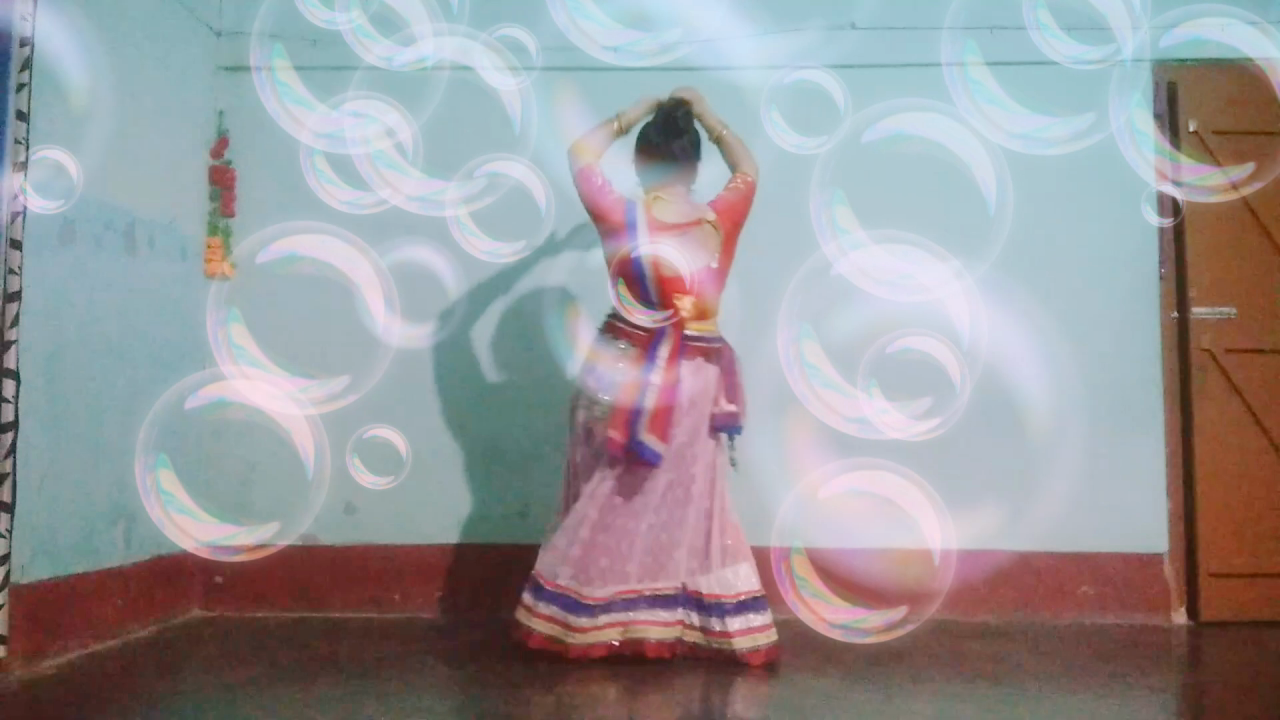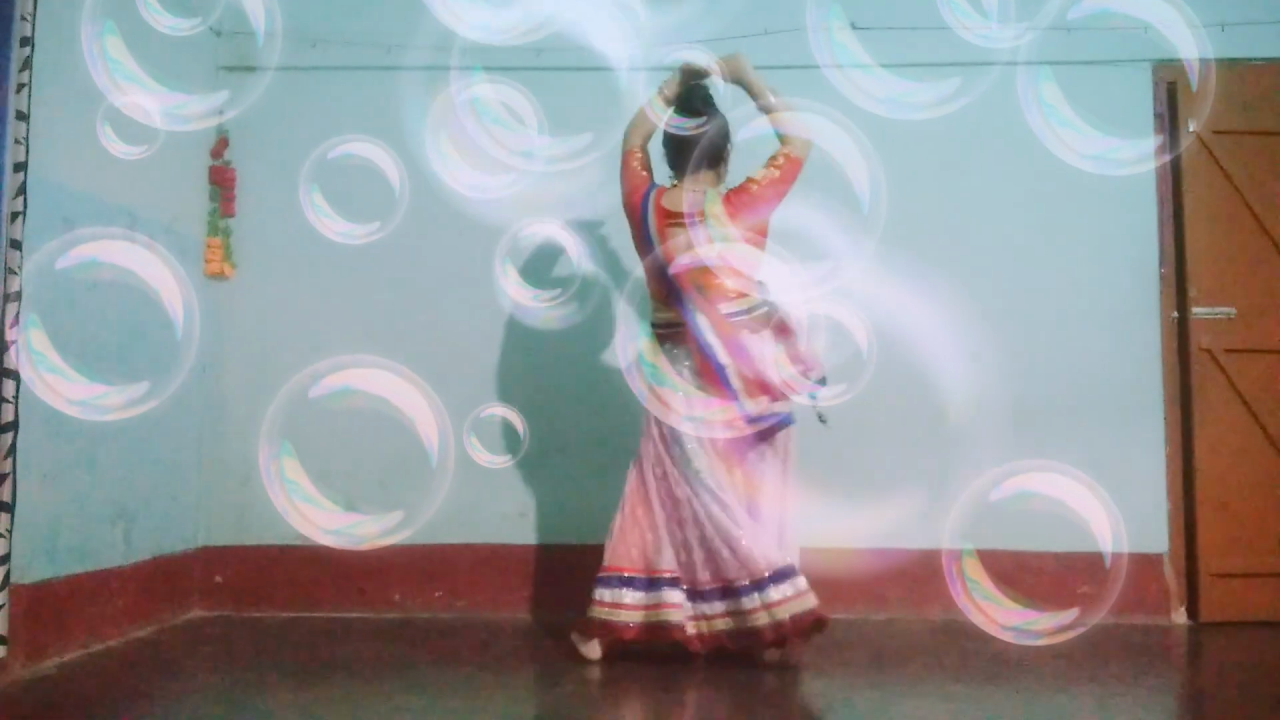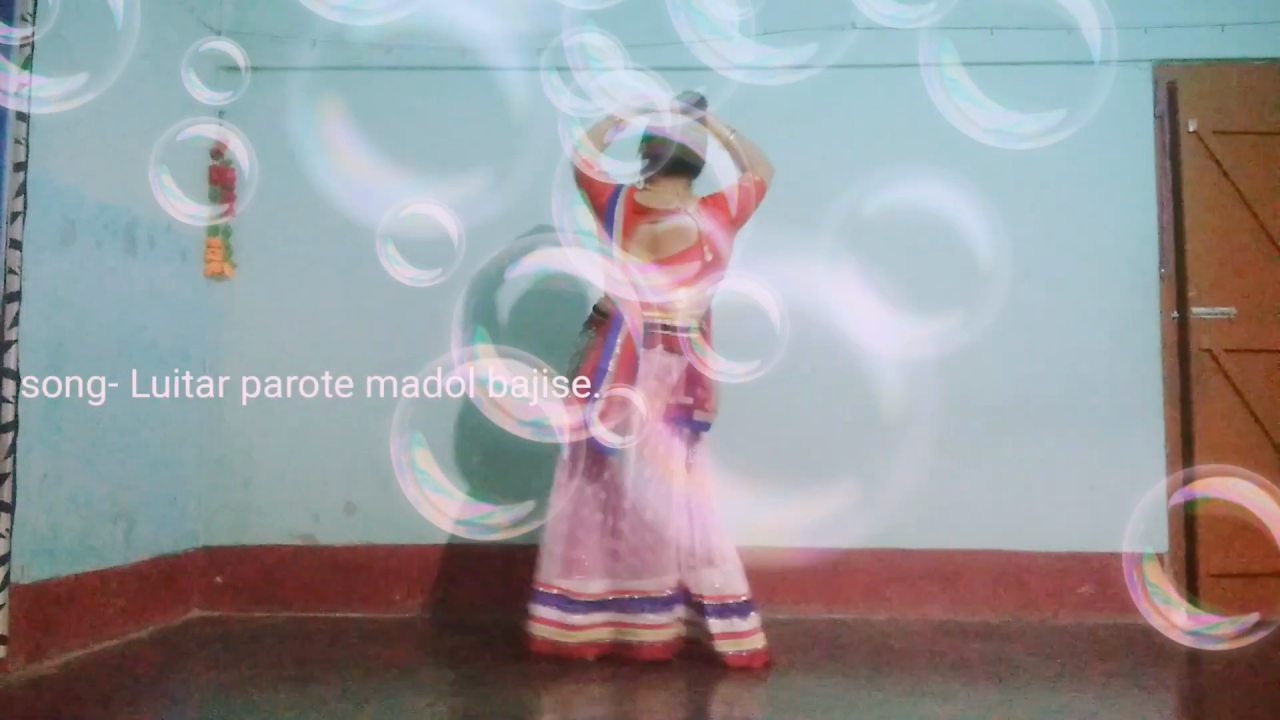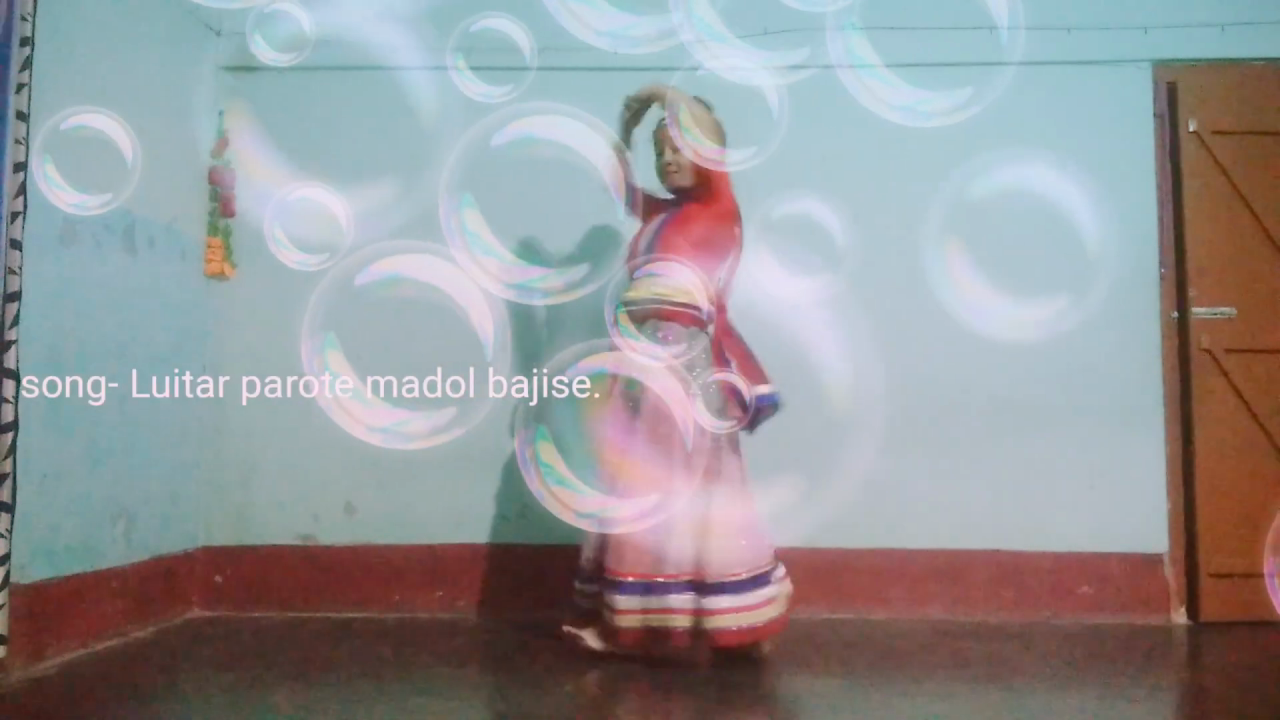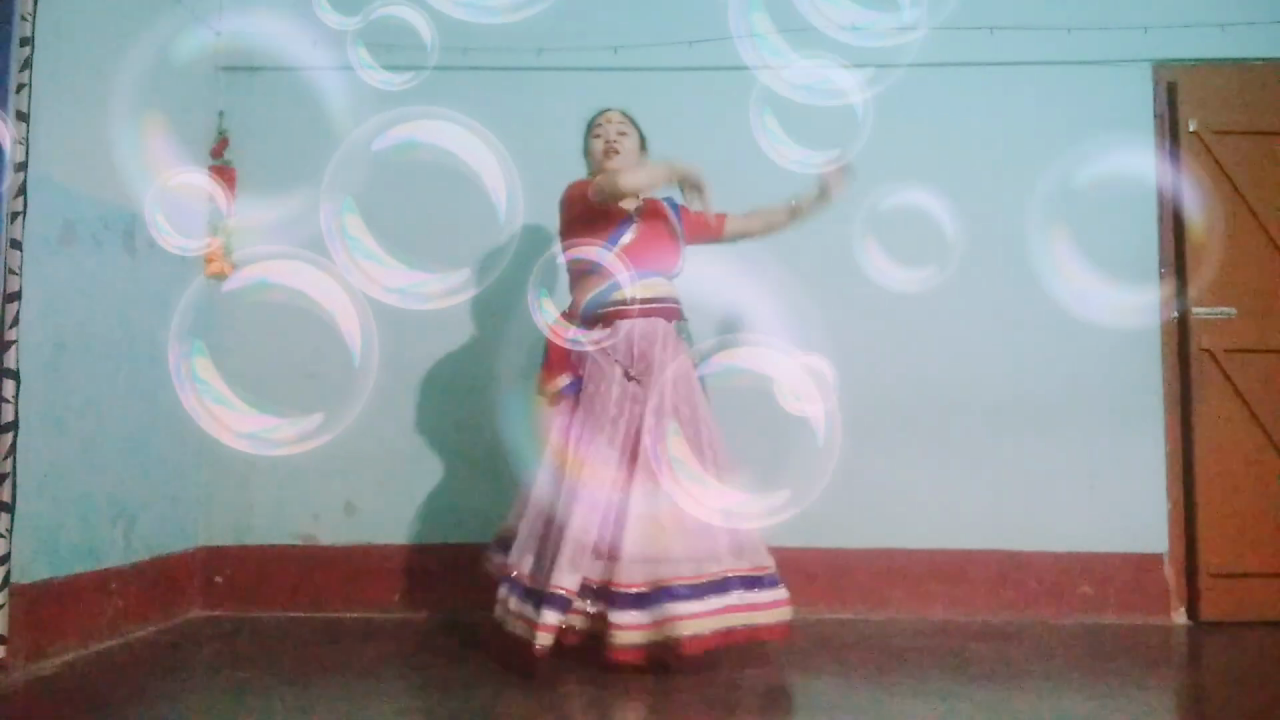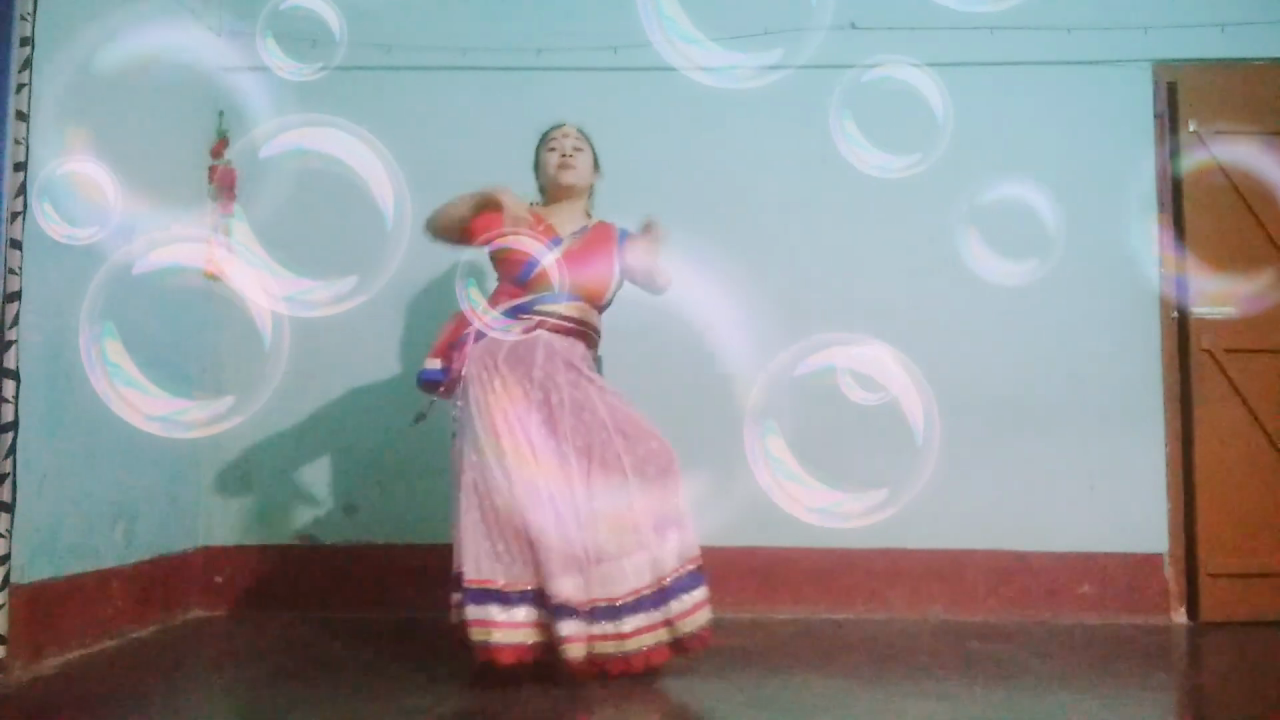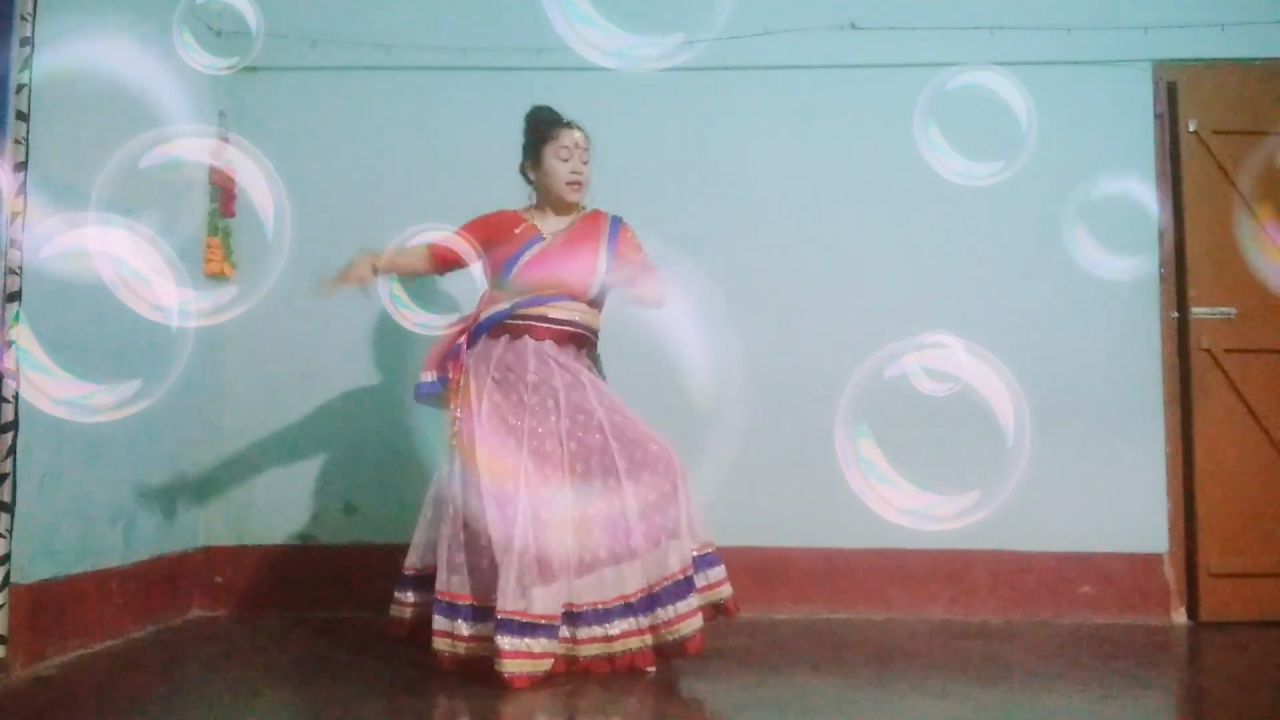
dt=0.7s
person 1, frame 1
left shoulder: (623, 219)
right shoulder: (722, 221)
left elbow: (581, 157)
right elbow: (747, 169)
left wrist: (634, 114)
right wrist: (706, 114)
left hip: (624, 374)
right hip: (694, 384)
left knee: (605, 505)
right knee: (695, 506)
left ankle: (582, 628)
right ankle: (744, 634)
person 1, frame 2
left shoulder: (644, 203)
right shoulder: (743, 209)
left elbow: (632, 142)
right elbow: (798, 146)
left wrist: (670, 91)
right wrist: (751, 85)
left hip: (683, 371)
right hip: (751, 367)
left knee: (663, 493)
right knee: (753, 495)
left ankle: (602, 629)
right ankle: (766, 625)
person 1, frame 3
left shoulder: (616, 204)
right shoulder: (715, 218)
left elbow: (585, 150)
right elbow: (759, 169)
right wrist: (713, 123)
left hip: (609, 370)
right hip: (672, 377)
left knee: (591, 499)
right knee: (680, 501)
left ankle: (576, 629)
right ankle: (731, 635)
person 1, frame 4
left shoulder: (715, 200)
right shoulder: (668, 210)
left elbow: (704, 126)
right elbow: (629, 183)
left wrist: (660, 95)
right wrist: (627, 128)
left hip: (675, 359)
left knee: (656, 487)
right knee: (693, 487)
left ankle: (631, 622)
right ankle: (727, 617)
person 1, frame 5
left shoulder: (671, 215)
right shoulder: (578, 199)
left elbow: (744, 225)
right elbow: (620, 184)
left wrist: (811, 201)
right wrist: (679, 171)
left hip: (664, 360)
right hip: (599, 363)
right knee: (590, 485)
left ankle: (677, 621)
right ankle: (582, 613)
person 1, frame 6
left shoulder: (616, 239)
right shoulder: (514, 220)
left elbow: (659, 282)
right elbow: (437, 227)
left wrist: (648, 252)
right wrist: (483, 200)
left hip: (571, 375)
right hip: (505, 366)
left knee: (633, 465)
right knee: (514, 485)
left ankle: (609, 626)
right ankle: (523, 630)
person 1, frame 7
left shoulder: (610, 231)
right shoulder: (499, 226)
left elbow: (655, 289)
right elbow: (427, 256)
left wrist: (631, 283)
right wrist: (373, 262)
left hip: (570, 376)
right hip: (500, 372)
left knee: (642, 469)
right knee: (504, 496)
left ankle: (616, 632)
right ankle: (517, 639)
